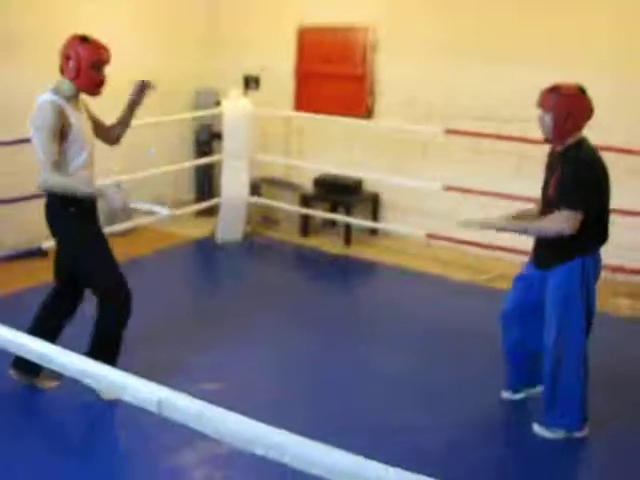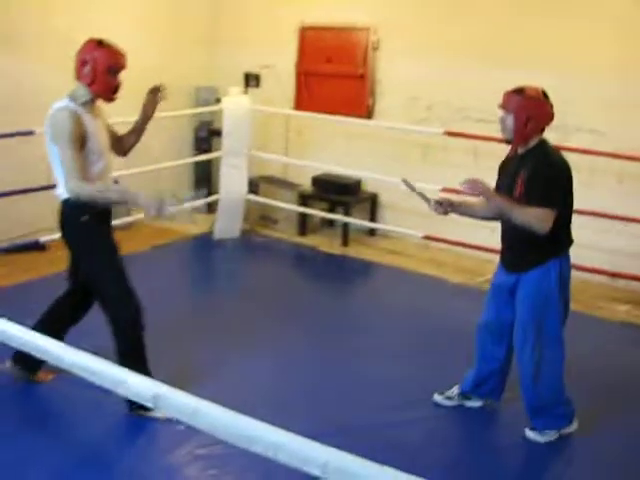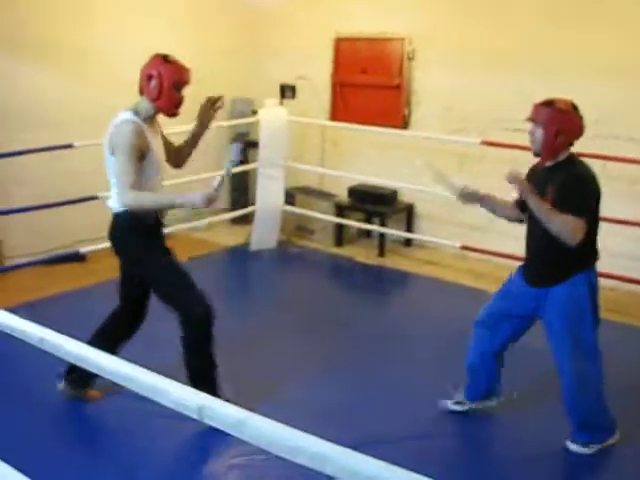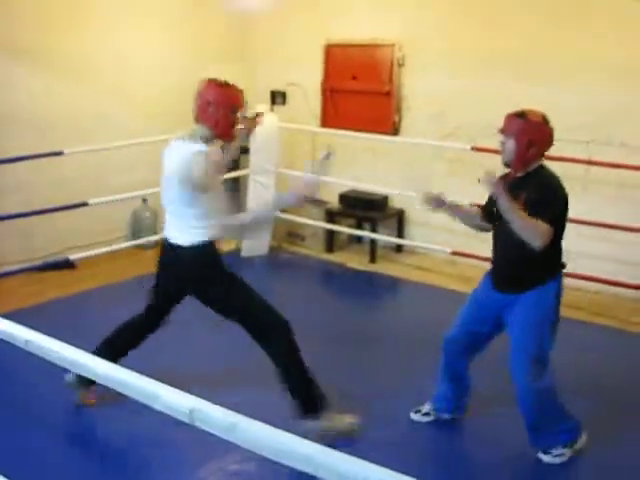
dt=0.4s
person 1, frame 1
left shoulder: (77, 105)
right shoulder: (50, 109)
left elbow: (111, 137)
right elbow: (47, 179)
left wrist: (133, 105)
right wrist: (102, 190)
left hip: (79, 208)
right hip: (68, 211)
left knee: (68, 290)
right knee: (117, 294)
left ankle: (26, 365)
person 1, frame 2
left shoulder: (91, 111)
right shoulder: (66, 117)
left elbow: (121, 147)
right elbow: (78, 187)
left wrist: (146, 115)
right wrist: (136, 199)
left hip: (92, 216)
right hip: (83, 218)
left knee: (80, 293)
right knee: (125, 309)
left ankle: (25, 358)
right ankle: (141, 398)
person 1, frame 3
left shoulder: (149, 124)
right shoulder: (129, 130)
left elbow: (175, 159)
right elbow: (128, 197)
left wrist: (202, 124)
right wrist: (183, 199)
left hip: (141, 229)
right hip: (133, 230)
left knee: (130, 310)
right knee: (197, 313)
left ankle: (75, 377)
right ankle: (210, 400)
person 1, frame 4
left shoulder: (179, 145)
right shoulder: (200, 160)
right elbow: (223, 225)
left wrist: (240, 139)
right wrist: (282, 202)
left hip: (172, 255)
right hip: (197, 262)
left knee: (151, 317)
right knee: (273, 328)
left ankle: (85, 375)
right ankle: (316, 413)
person 2, frame 1
left shoulder: (584, 164)
right shoulder: (558, 155)
left elbow: (566, 223)
left wrist: (509, 224)
right wrist: (523, 215)
left hip: (572, 265)
right hip: (545, 260)
left knee: (563, 341)
right knee: (516, 315)
left ankle: (567, 420)
right ankle: (526, 379)
person 2, frame 2
left shoulder: (550, 164)
right shoulder: (511, 161)
left elbow: (542, 222)
right elbow: (498, 211)
left wrist: (495, 197)
right wrist: (456, 206)
left hip: (544, 268)
right hip: (512, 264)
left knee: (536, 344)
right knee: (493, 329)
left ankle: (555, 419)
right ankle: (478, 390)
person 2, frame 3
left shoulder: (580, 179)
right shoulder: (539, 172)
left elbow: (573, 234)
right elbow: (519, 213)
left wrist: (532, 196)
right wrist: (481, 199)
left hip: (570, 282)
right hip: (531, 274)
left knee: (575, 360)
right knee: (490, 326)
left ankle: (597, 431)
right ankle: (478, 391)
person 2, frame 4
left shoulder: (547, 188)
right shoulder: (507, 182)
left elbow: (538, 240)
right elbow: (485, 221)
left wrist: (502, 198)
right wrist: (447, 205)
left hip: (536, 291)
right hip: (497, 282)
left knee: (526, 370)
right knee: (458, 342)
left ankle: (564, 437)
right ankle: (446, 404)
